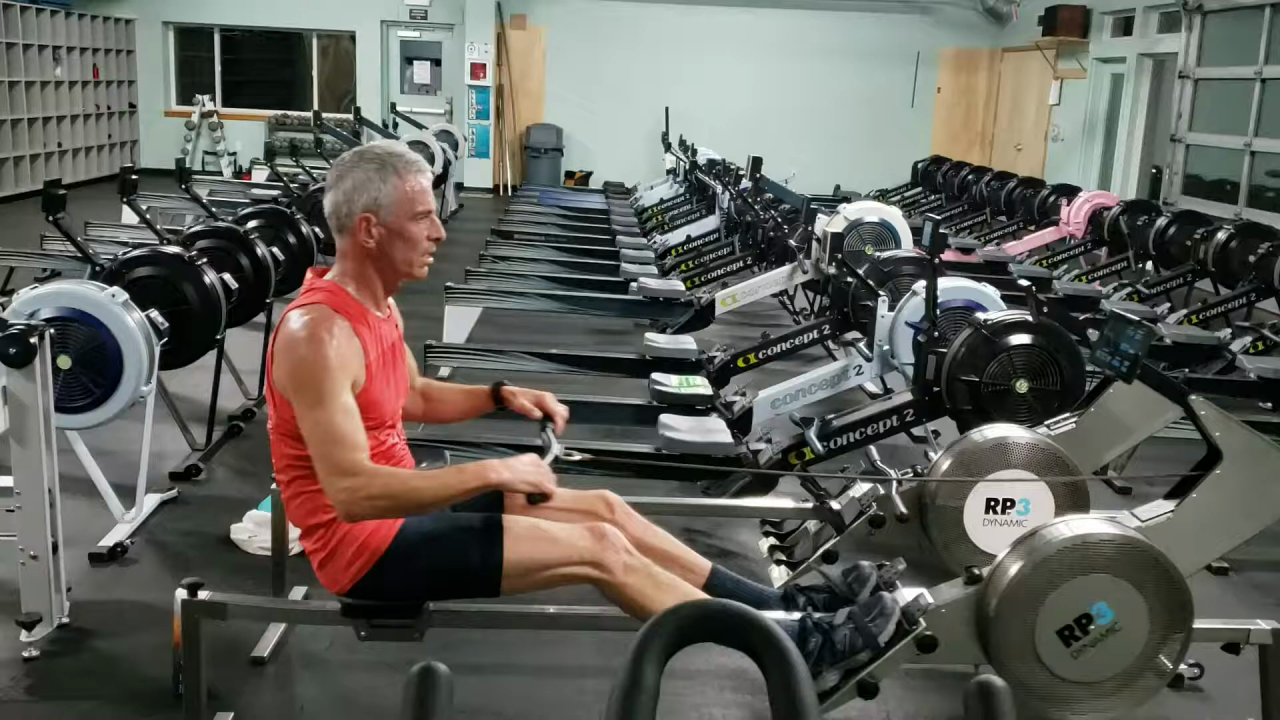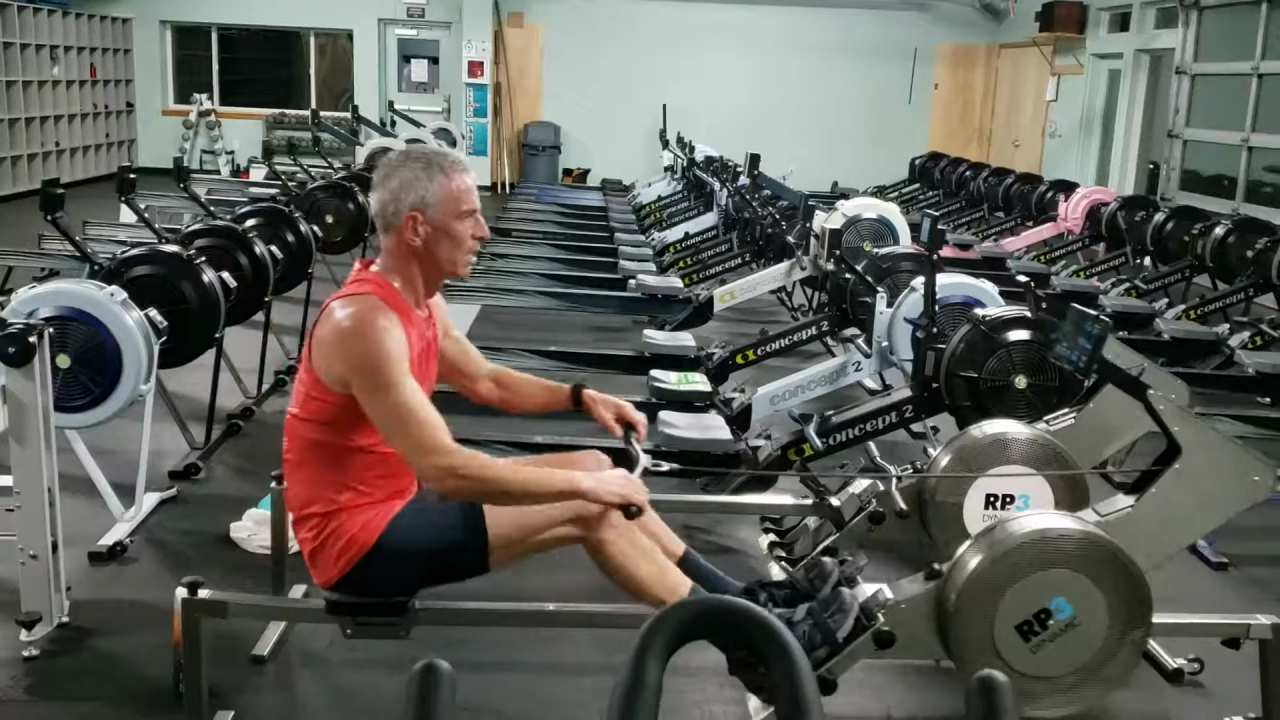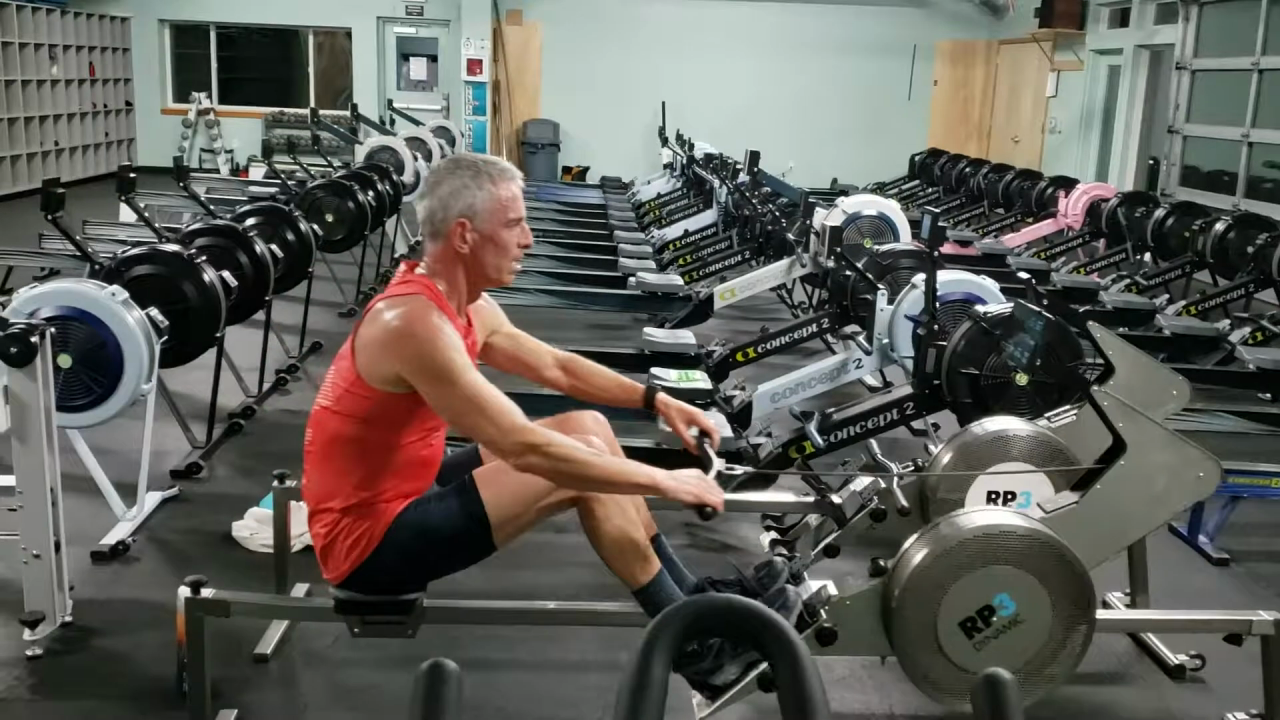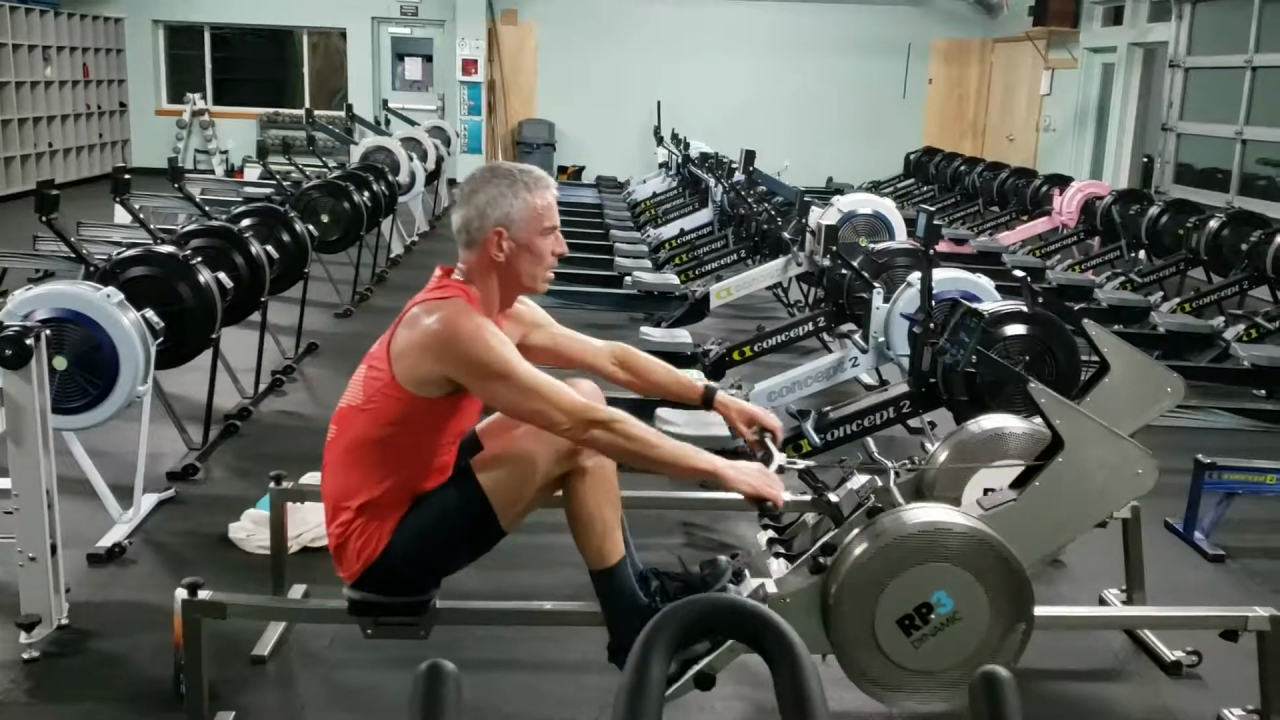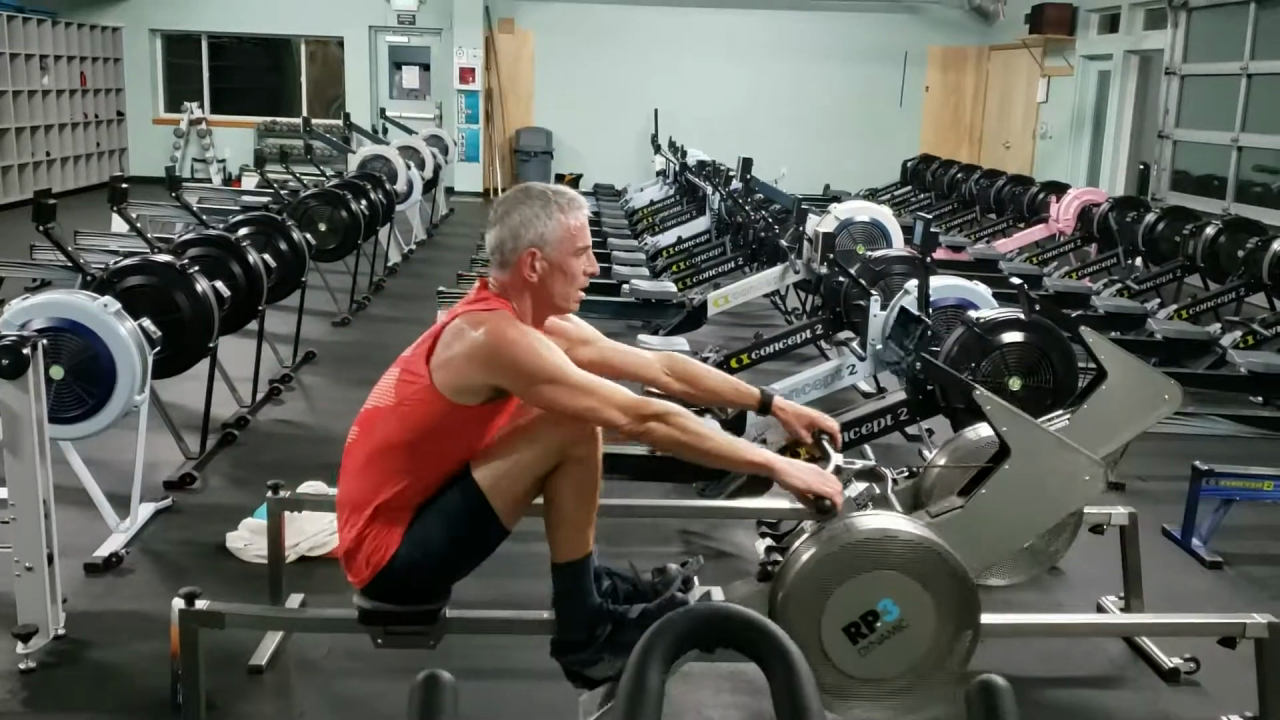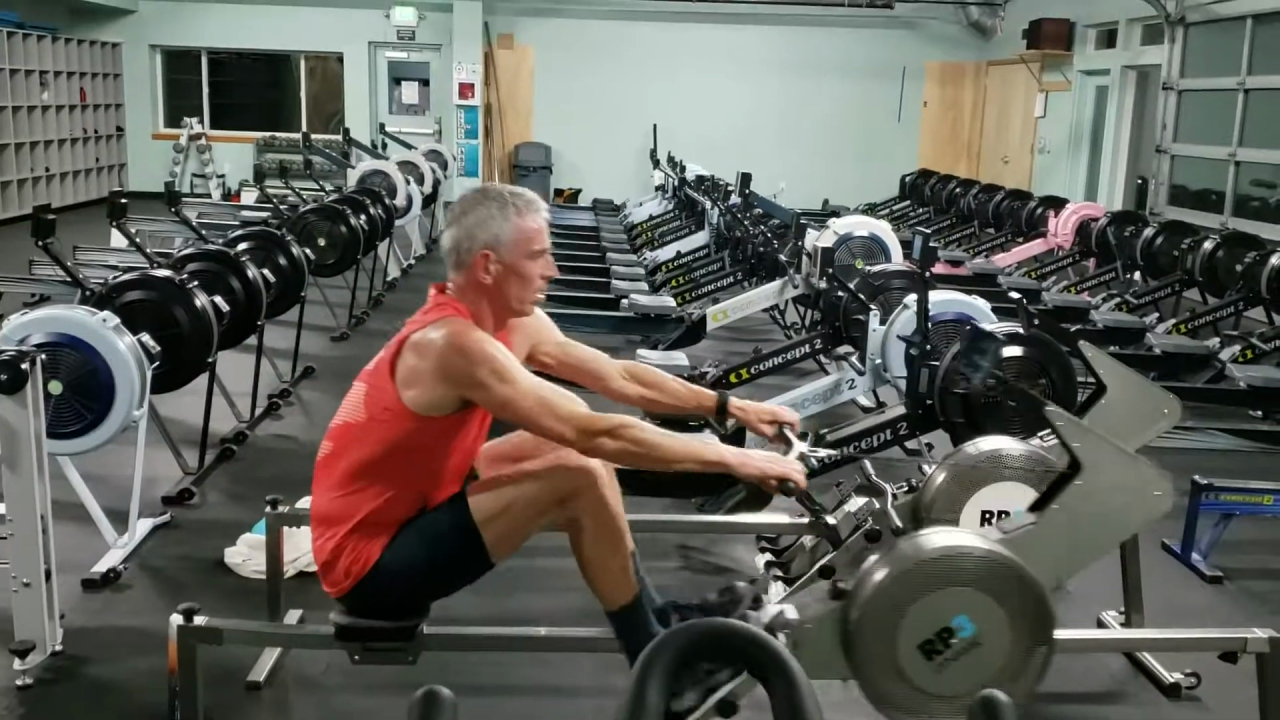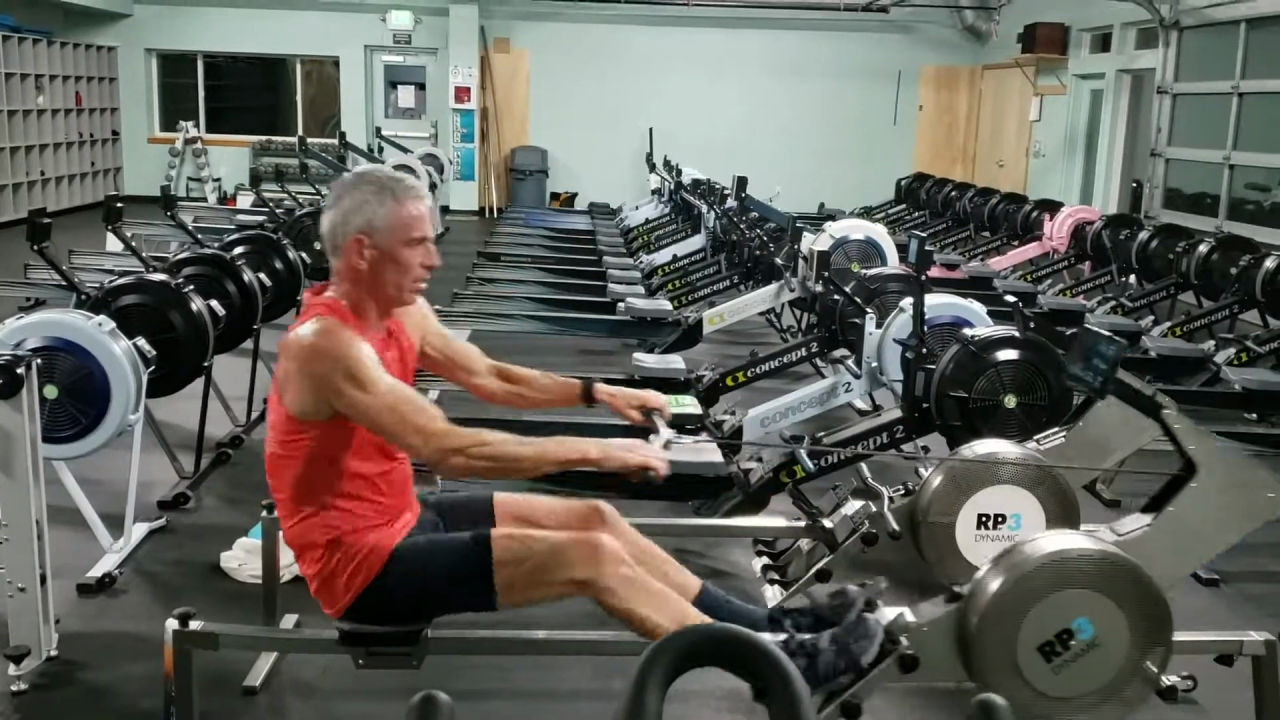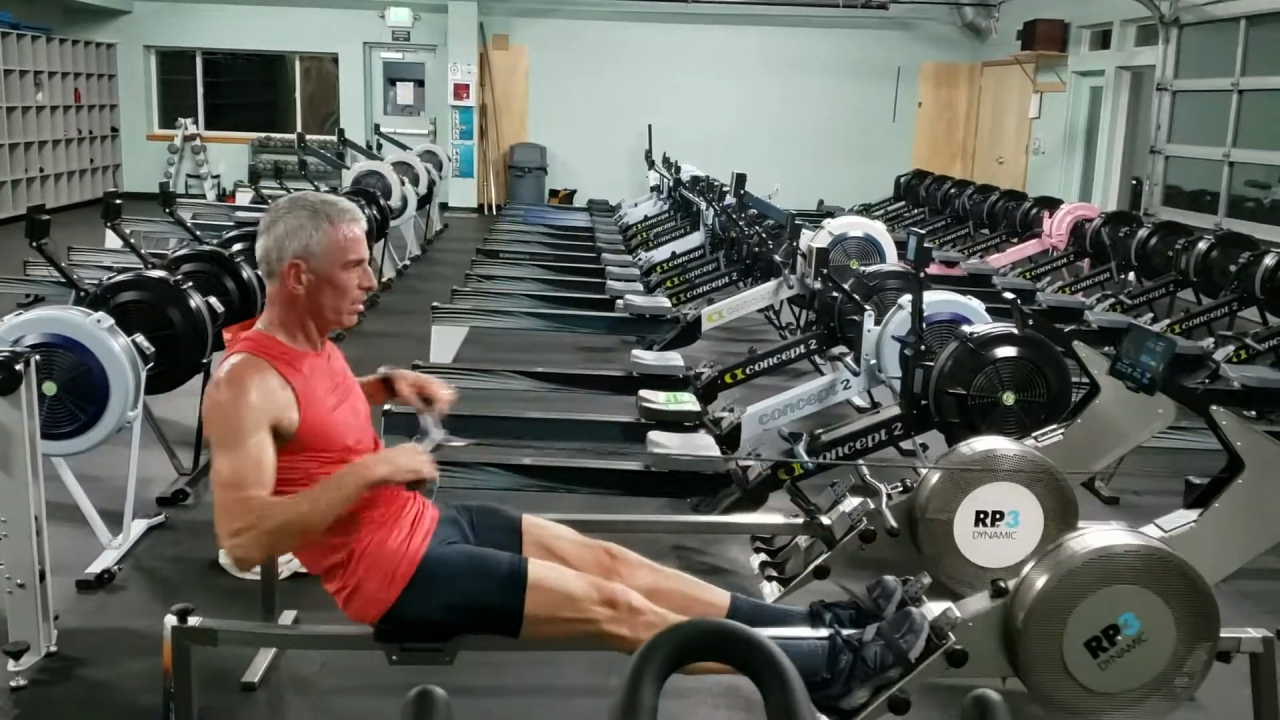
dt=0.3s
person 1, frame 1
left shoulder: (373, 305)
right shoulder: (317, 334)
right elbow: (352, 491)
left wrist: (504, 395)
right wrist: (492, 472)
left hip: (392, 512)
right hip: (363, 547)
left knee: (602, 508)
right knee: (596, 550)
left ankle: (779, 608)
right ankle: (795, 650)
person 1, frame 2
left shoulder: (418, 302)
right shoulder: (363, 324)
left elbow: (489, 381)
right elbow: (444, 470)
left wrist: (582, 397)
right wrist: (580, 484)
left hip: (392, 499)
right hip: (356, 540)
left knee: (593, 480)
right knee: (582, 511)
left ankle: (742, 601)
person 1, frame 3
left shoulder: (458, 301)
right shoulder: (414, 323)
left elbow: (556, 365)
right elbow: (528, 450)
left wrist: (656, 399)
right wrist: (662, 482)
left hip: (406, 492)
right hip: (367, 544)
left knee: (588, 429)
right knee: (578, 469)
left ankle: (691, 596)
right ankle: (696, 642)
person 1, frame 4
left shoulder: (499, 308)
right shoulder: (455, 327)
left elbow: (611, 359)
right elbow: (590, 426)
left wrist: (717, 400)
right wrist: (722, 469)
left hip: (415, 491)
right hip: (381, 544)
left knee: (581, 399)
right knee: (580, 435)
left ankle: (639, 587)
right ankle: (638, 632)
person 1, frame 5
left shoulder: (535, 319)
right shoulder: (497, 339)
left elbow: (662, 370)
right elbow: (646, 420)
left wrist: (775, 405)
right wrist: (777, 466)
left hip: (417, 503)
right hip: (393, 553)
left knee: (580, 412)
right knee: (576, 425)
left ankle: (589, 588)
right ankle: (582, 634)
person 1, frame 6
left shoulder: (511, 321)
right shoulder: (455, 345)
left elbow: (618, 376)
right elbow: (599, 432)
left wrist: (730, 406)
right wrist: (738, 460)
left hip: (409, 509)
right hip: (370, 561)
left knee: (578, 451)
right knee: (582, 471)
left ankle: (651, 622)
person 1, frame 7
left shoulder: (398, 310)
right shoulder: (325, 343)
left elbow: (489, 378)
right elbow: (449, 452)
left wrist: (597, 393)
right wrist: (597, 452)
left hip: (400, 521)
right hip: (366, 566)
left knee: (594, 521)
right knee: (590, 556)
left ankle: (770, 628)
right ankle: (786, 669)
person 1, frame 8
left shoulder: (310, 336)
right shoulder: (246, 384)
right elbow: (245, 542)
left wrist: (391, 383)
right wrist: (366, 471)
left hip: (418, 526)
right hip: (394, 574)
left knee: (609, 561)
right knee: (611, 608)
left ankle: (815, 625)
